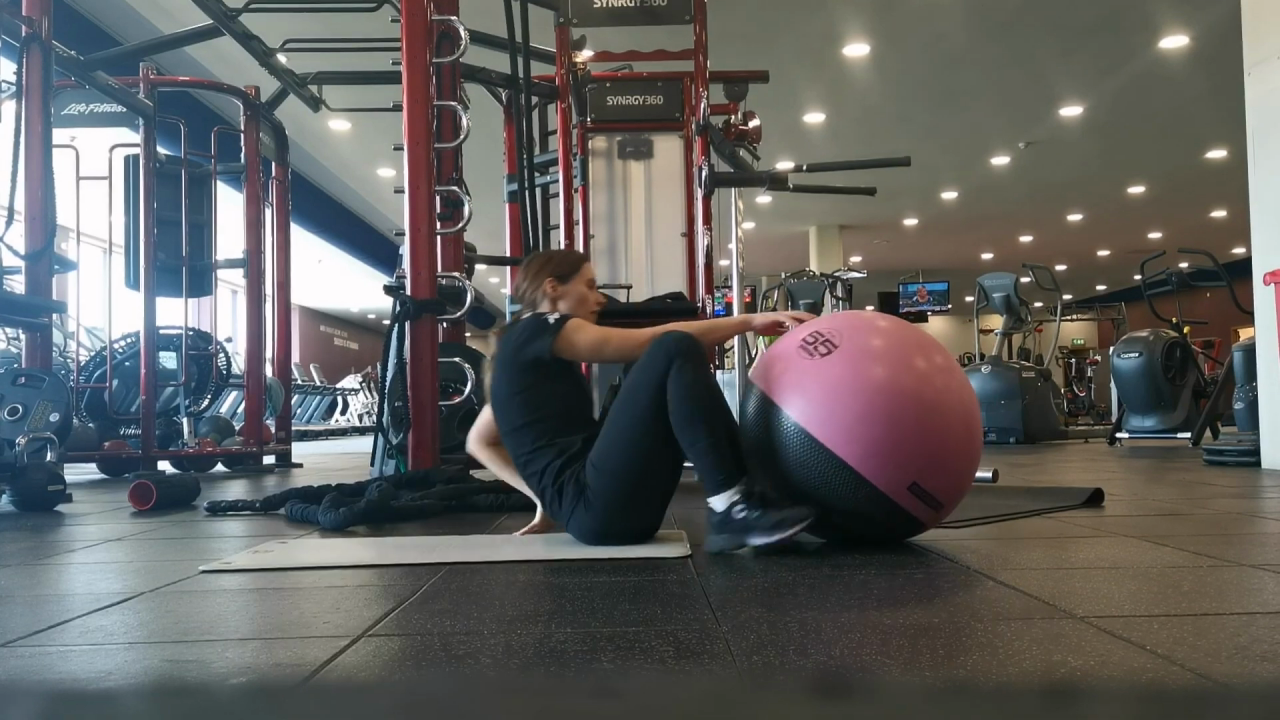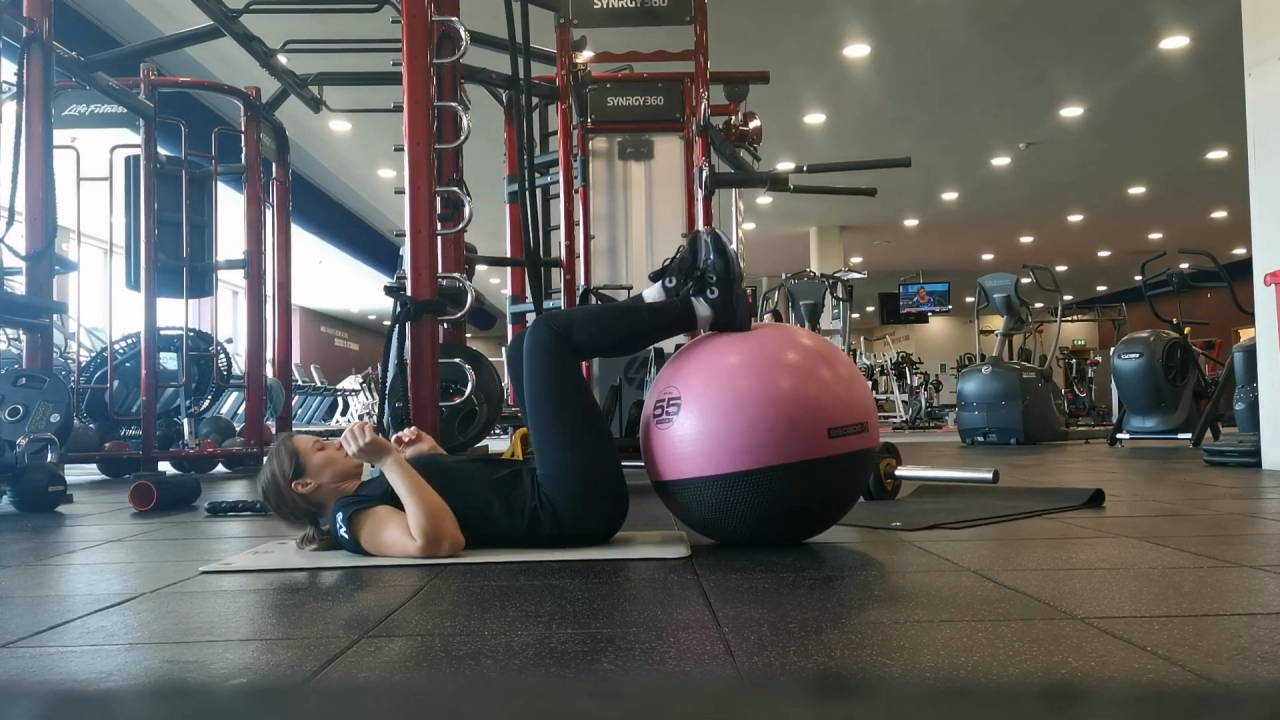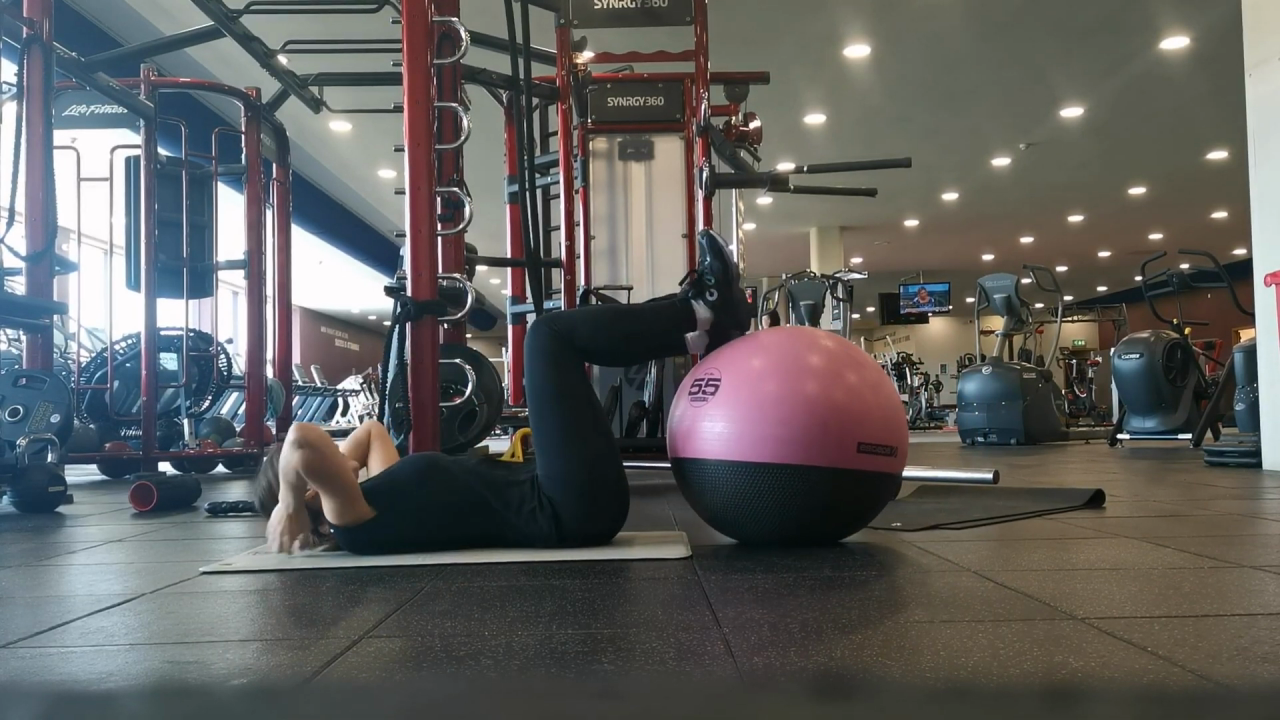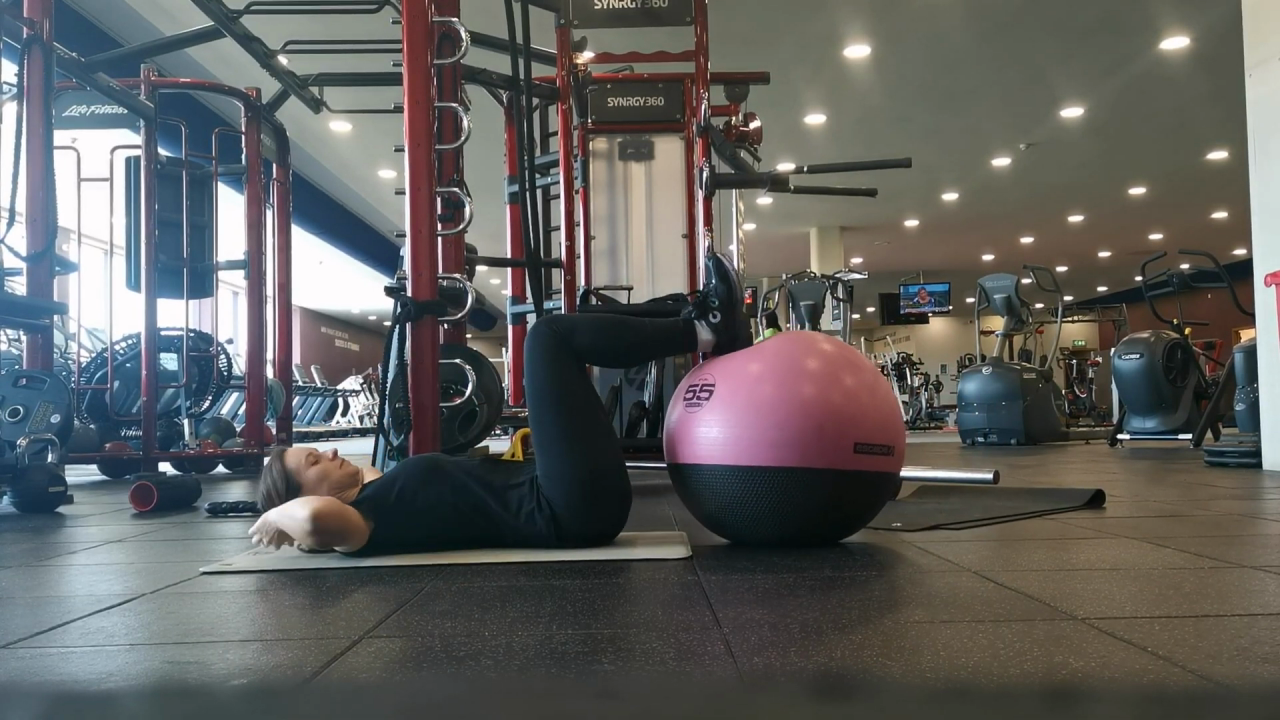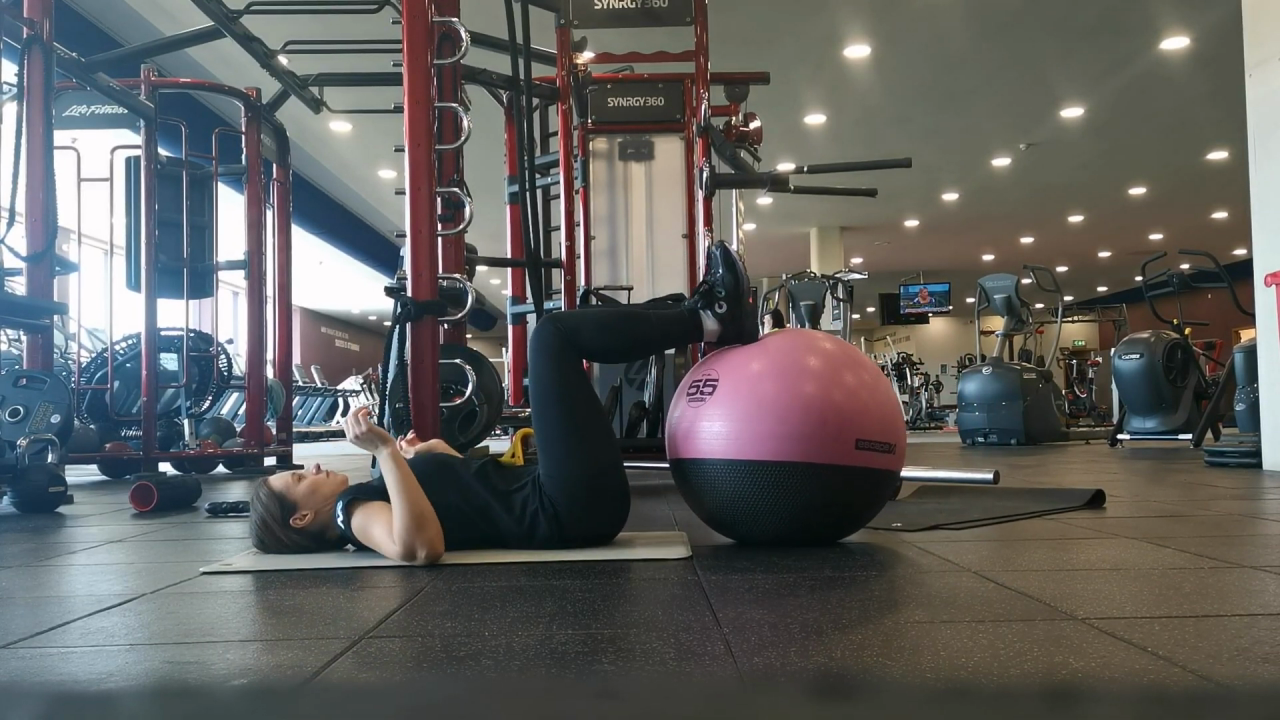
dt=1s
person 1, frame 1
left shoulder: (522, 359)
right shoulder: (539, 329)
left elbow: (480, 441)
right elbow: (651, 342)
left wrist: (542, 496)
right wrist: (746, 322)
left hip: (595, 507)
right hip: (599, 509)
right knee: (679, 353)
right ankle: (729, 508)
person 1, frame 2
left shoulder: (372, 496)
right shoulder: (355, 520)
right elbow: (440, 543)
left wrist: (430, 452)
right wrist: (386, 462)
left hip: (557, 498)
right hip: (576, 508)
left knee: (528, 348)
right knee: (547, 333)
left ankle: (664, 294)
right ankle: (705, 309)
person 1, frame 3
left shoulder: (375, 498)
right shoulder: (353, 522)
left elbow: (371, 428)
right elbow: (302, 438)
left wrist: (332, 464)
right wrist: (290, 502)
left hip: (566, 506)
right hip: (573, 511)
left knee: (560, 340)
right knee: (549, 333)
left ankle: (700, 334)
right ankle: (701, 312)
person 1, frame 4
left shoulder: (365, 503)
right shoulder: (354, 525)
left elbow: (366, 474)
right elbow: (318, 513)
right wrist: (278, 517)
left hip: (571, 505)
right hip: (574, 512)
left knee: (559, 341)
right knee: (549, 335)
left ankle: (698, 331)
right ankle: (704, 334)
person 1, frame 5
left shoulder: (368, 500)
right shoulder: (353, 516)
right elbow: (420, 548)
left wrist: (428, 450)
right wrist: (384, 450)
left hip: (565, 505)
right hip: (573, 511)
left knee: (560, 340)
right knee: (553, 333)
left ankle: (701, 316)
right ankle: (712, 323)
